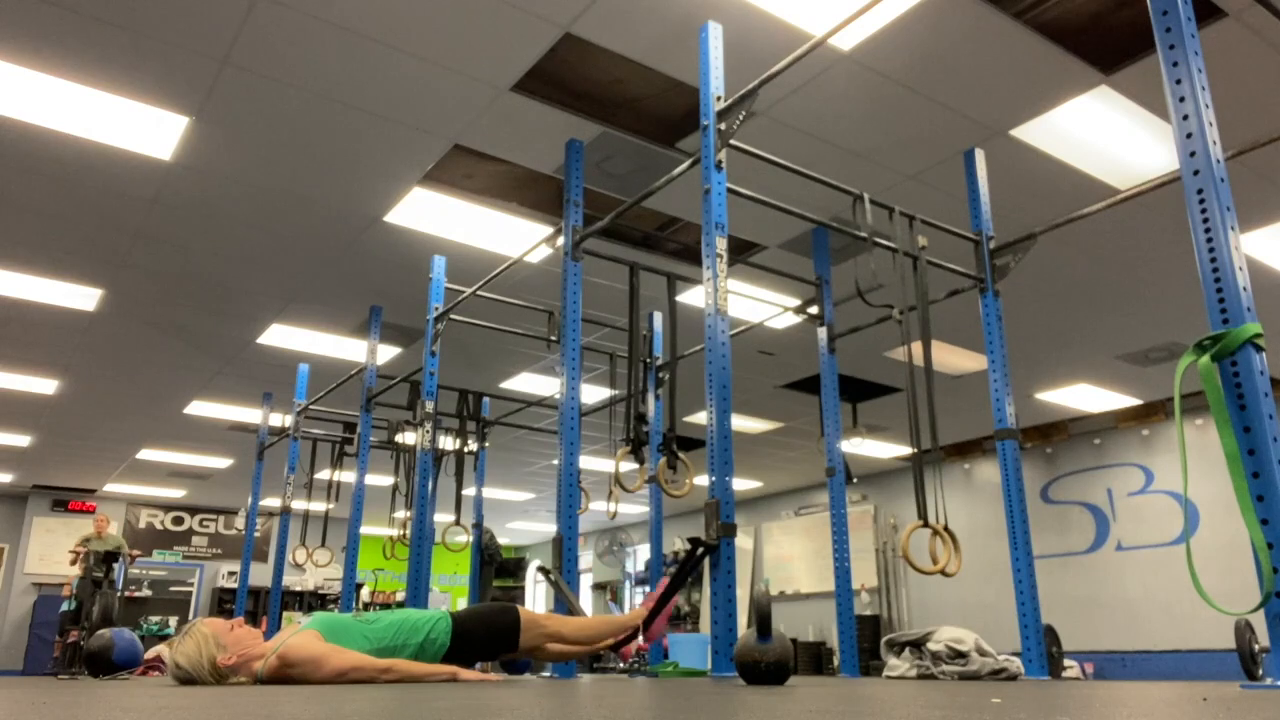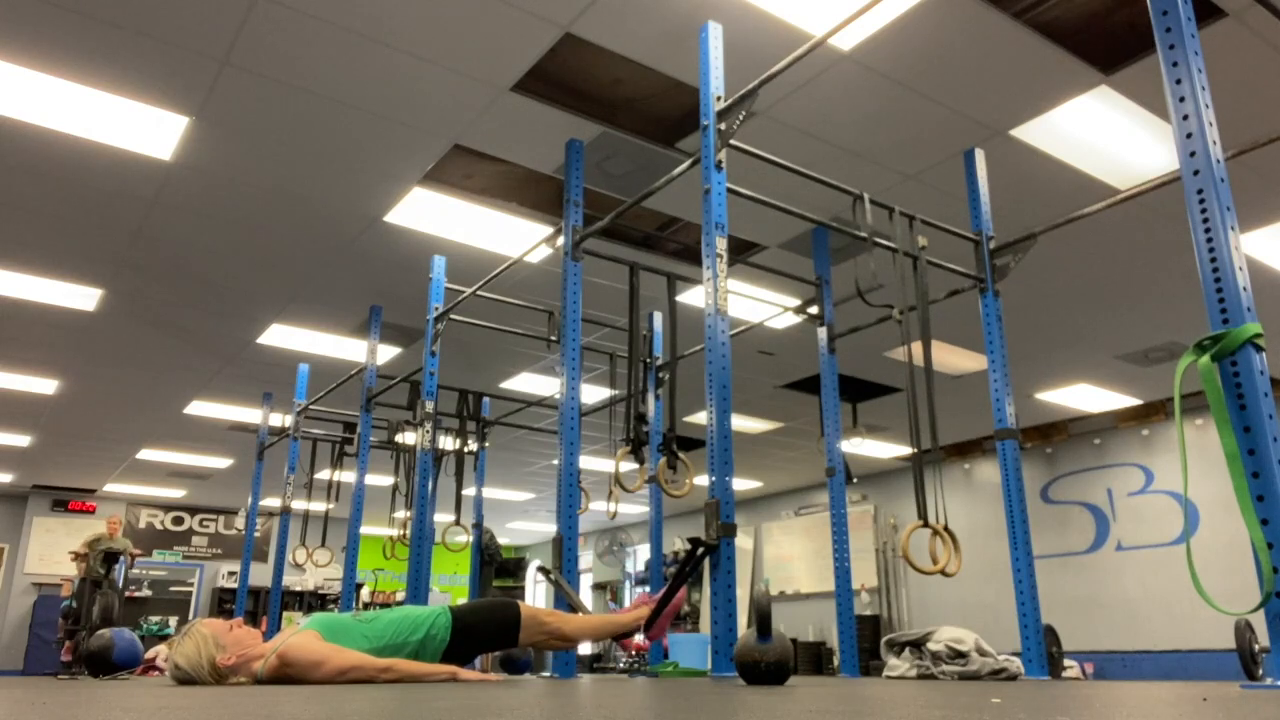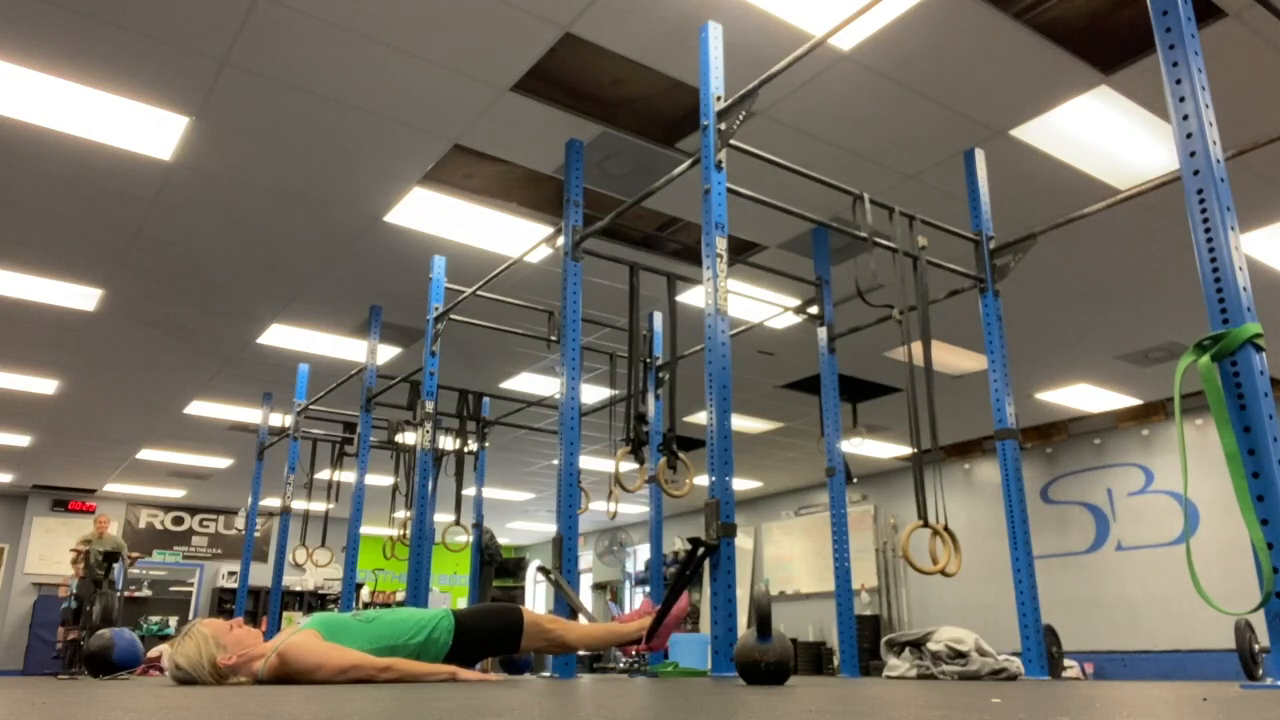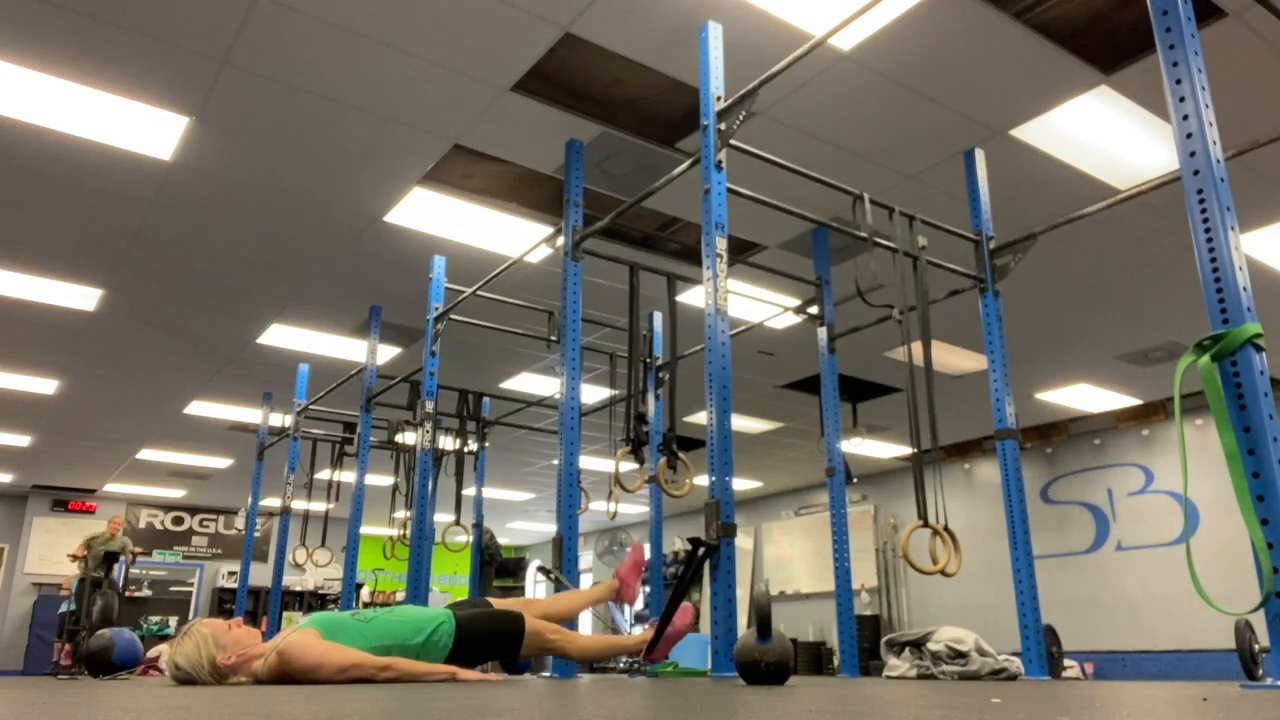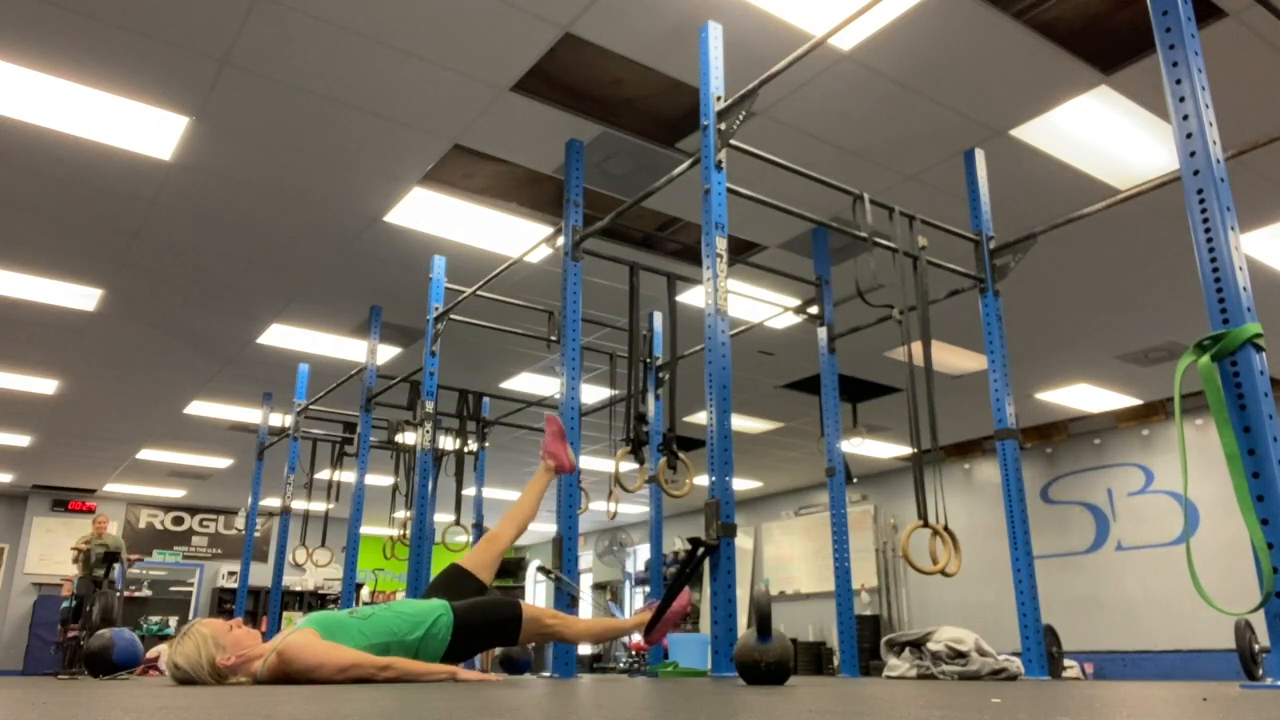
dt=0.5s
person 1, frame 1
left shoulder: (270, 656)
right shoulder: (290, 656)
right elbow: (380, 670)
right wrist: (456, 673)
left hip: (436, 633)
right hip: (443, 637)
left knee: (536, 645)
right knee: (544, 625)
left ankle: (611, 645)
right ankle: (639, 618)
person 1, frame 2
left shoulder: (274, 655)
right shoulder: (289, 660)
right elbow: (382, 669)
right wrist: (457, 673)
left hip: (435, 627)
right hip: (444, 634)
left knee: (538, 634)
right knee: (546, 622)
left ankle: (629, 624)
right ankle: (643, 619)
person 1, frame 3
left shoulder: (275, 653)
right shoulder: (291, 657)
right elbow: (381, 668)
right wrist: (457, 673)
left hip: (435, 626)
right hip: (444, 636)
left knee: (541, 632)
right knee: (548, 629)
left ankle: (628, 631)
right ankle: (642, 630)
person 1, frame 4
left shoulder: (280, 644)
right shoulder: (288, 656)
right elbow: (380, 667)
right wrist: (456, 672)
left hip: (433, 625)
right hip: (442, 640)
left knee: (525, 607)
right knee: (549, 634)
left ankle: (616, 585)
right ankle: (647, 640)
person 1, frame 5
left shoulder: (278, 650)
right shoulder: (291, 657)
right elbow: (382, 668)
right wrist: (456, 673)
left hip: (427, 612)
right hip: (440, 633)
left knee: (496, 542)
right knee: (549, 621)
left ankle: (551, 466)
right ankle: (645, 622)
